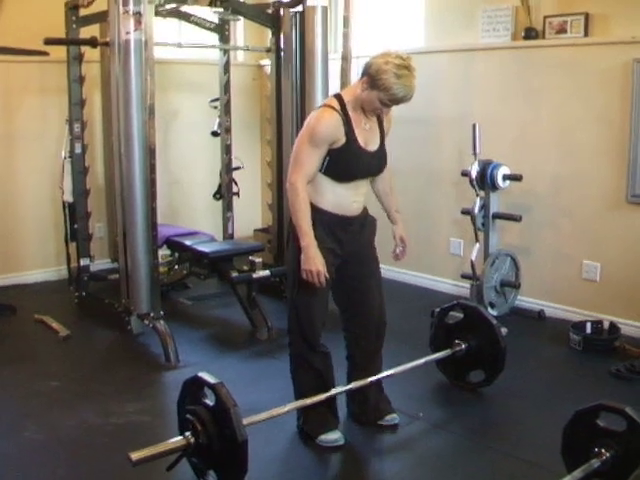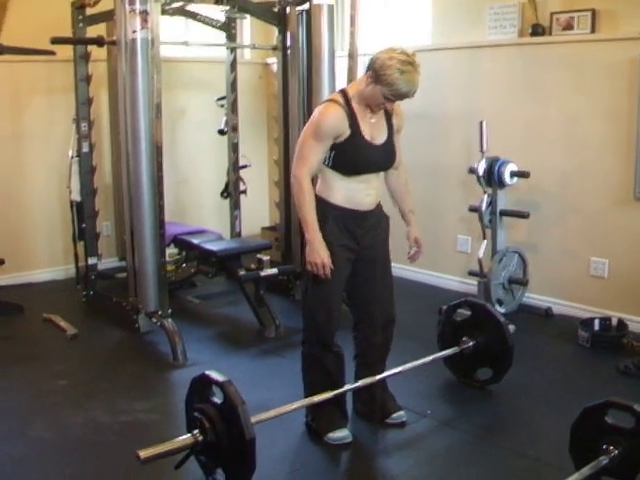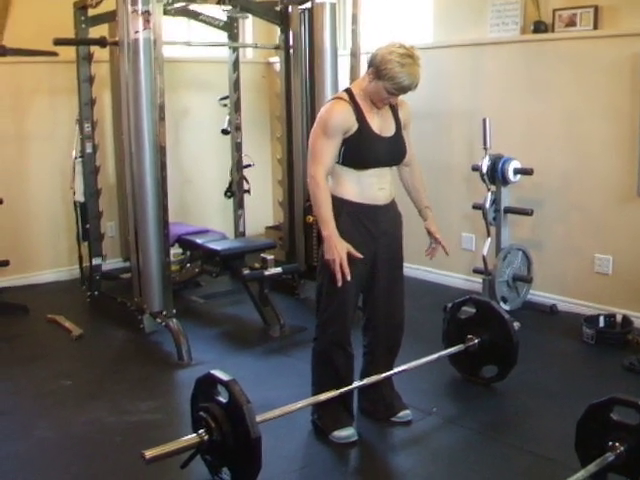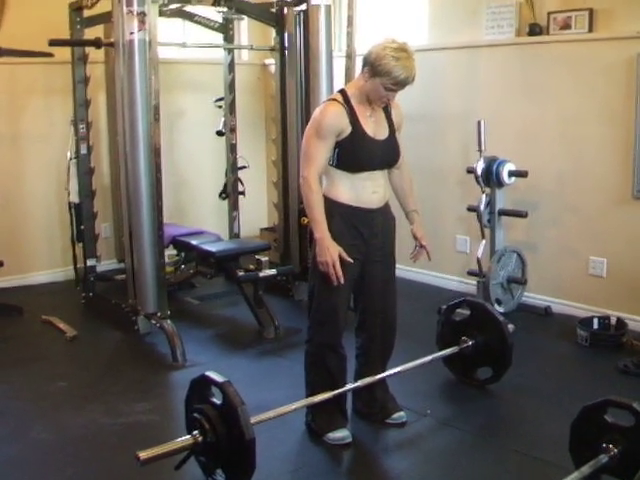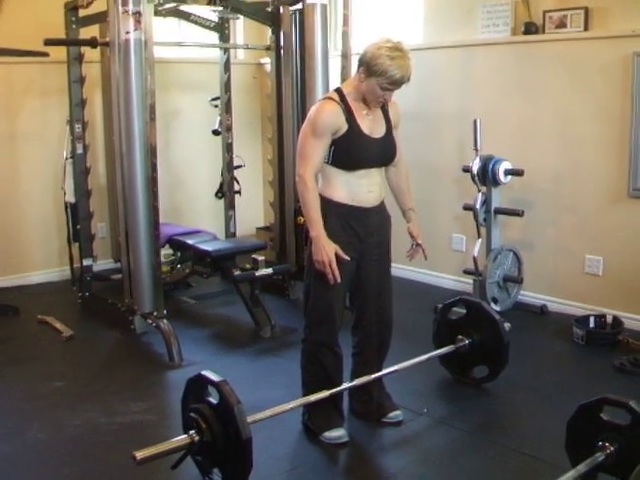
dt=1s
person 1, frame 1
left shoulder: (381, 119)
right shoulder: (327, 119)
right elbow: (296, 183)
left wrist: (396, 221)
right wrist: (308, 247)
left hip: (358, 228)
right hip: (319, 229)
left knee: (370, 318)
right knee: (309, 327)
left ankle: (368, 402)
right ankle: (316, 417)
person 1, frame 2
left shoulder: (393, 116)
right shoulder: (332, 113)
right elbow: (301, 176)
left wrist: (411, 221)
right wrist: (313, 239)
left hip: (373, 223)
right hip: (332, 224)
left knee: (379, 316)
right knee: (324, 324)
left ankle: (374, 399)
right ankle: (324, 414)
person 1, frame 3
left shoulder: (400, 112)
right shoulder: (338, 111)
left elbow: (408, 166)
right elbow: (317, 175)
left wrist: (427, 216)
right wrist: (330, 236)
left hip: (387, 220)
right hip: (347, 221)
left knee: (388, 315)
right knee: (337, 321)
left ankle: (379, 396)
right ankle: (330, 412)
person 1, frame 4
left shoulder: (392, 112)
right shoulder: (332, 112)
right elbow: (309, 177)
left wrist: (414, 219)
right wrist: (322, 238)
left hip: (379, 223)
right hip: (340, 224)
left knee: (381, 317)
right knee: (329, 323)
left ankle: (372, 397)
right ankle: (324, 413)
person 1, frame 5
left shoulder: (389, 111)
right shoulder: (329, 111)
right elbow: (305, 175)
left wrist: (411, 217)
right wrist: (318, 236)
left hip: (375, 221)
right hip: (335, 222)
left knee: (377, 316)
right knee: (325, 321)
left ankle: (369, 396)
right ankle: (321, 411)
